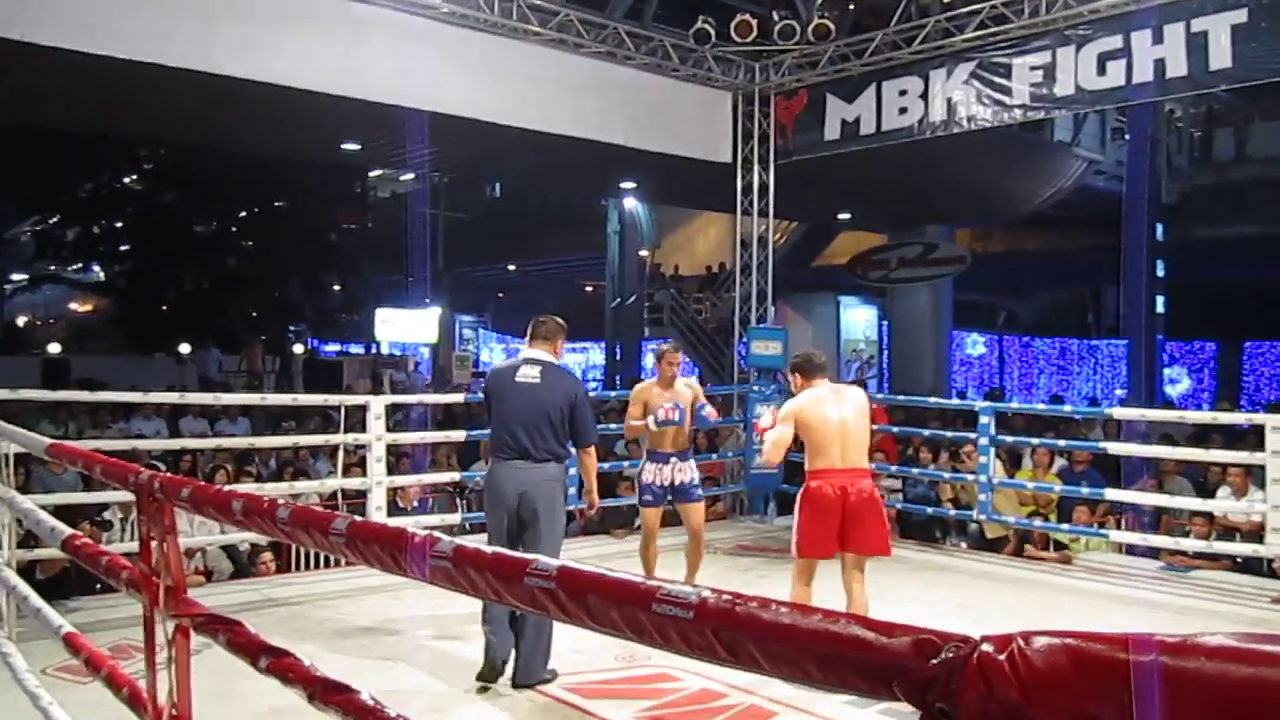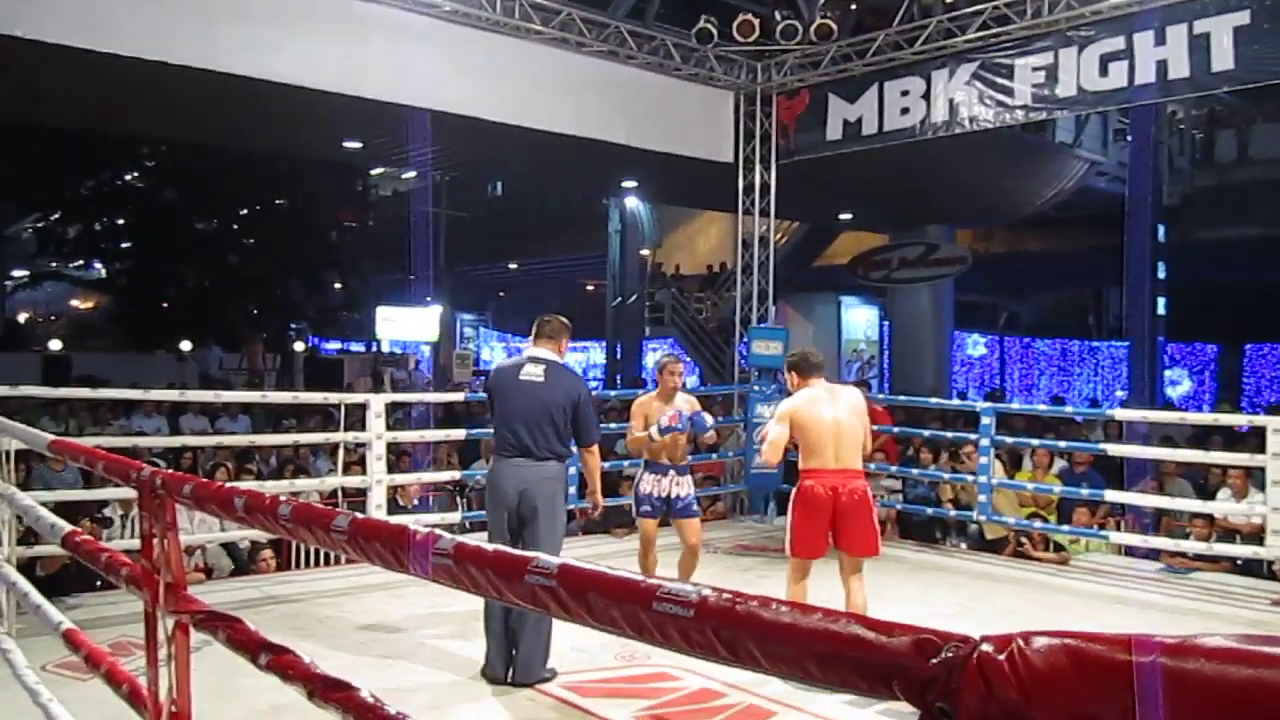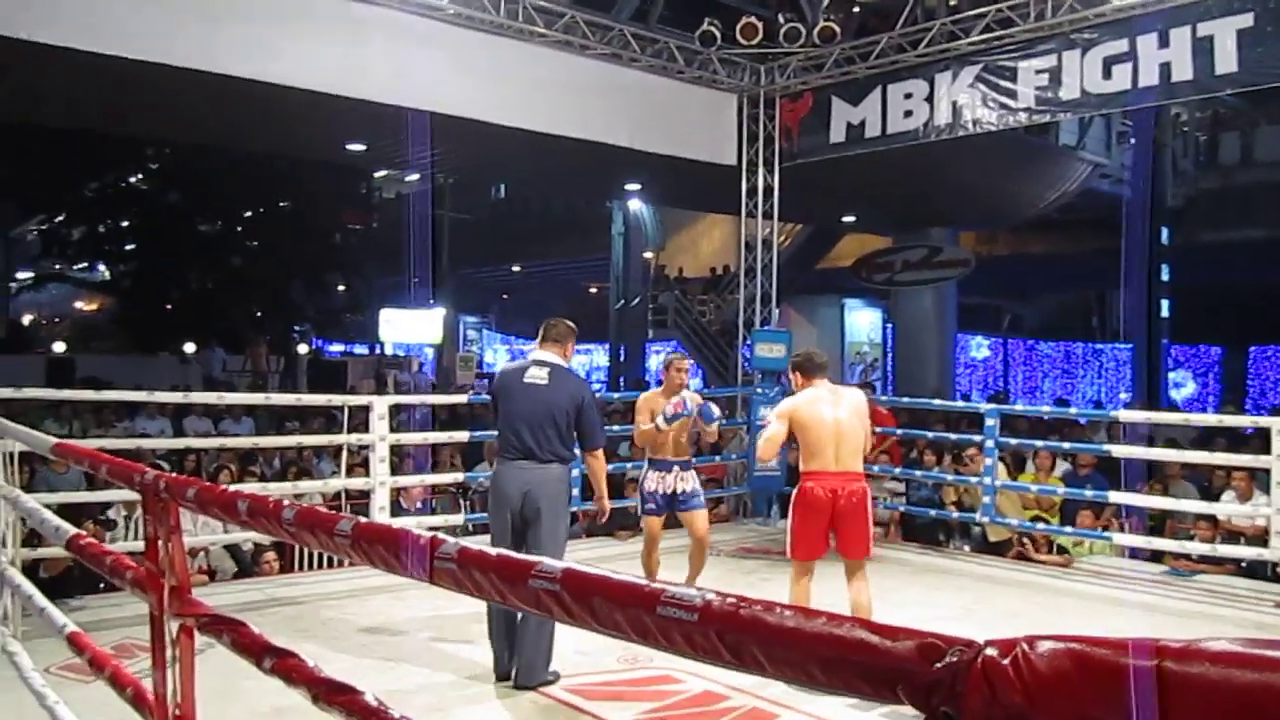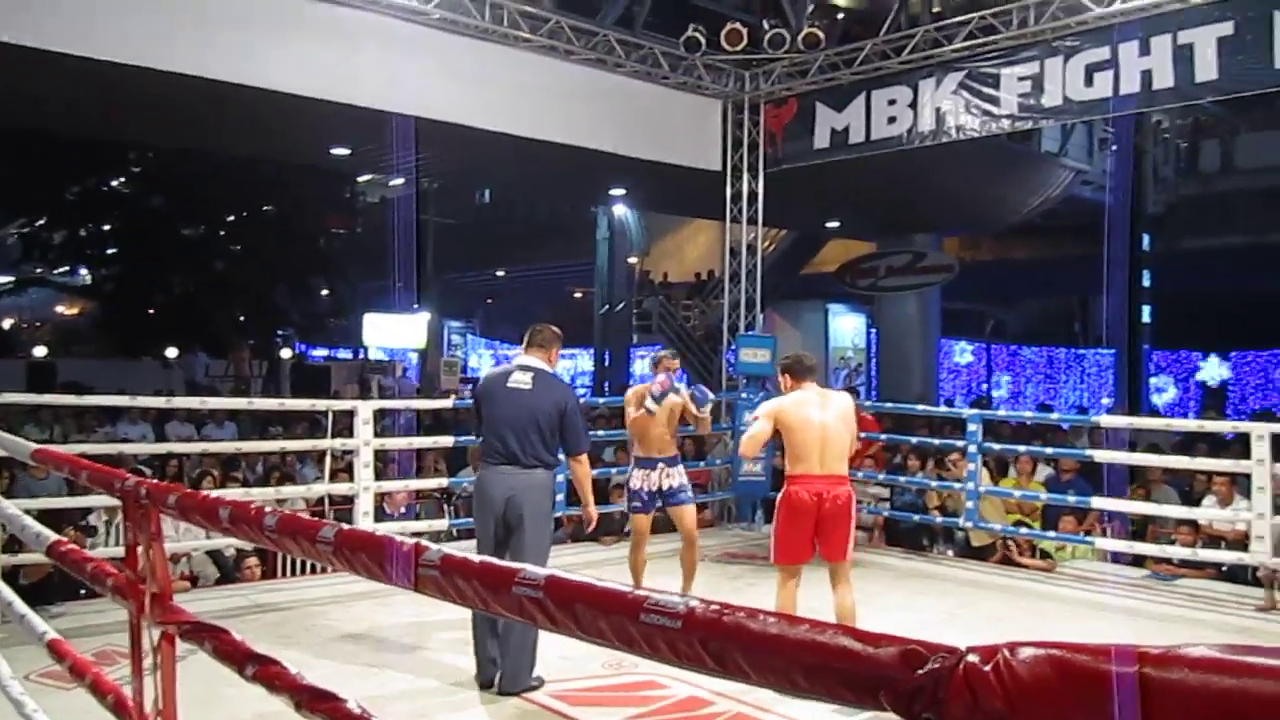
dt=0.1s
person 1, frame 1
left shoulder: (495, 377)
right shoulder: (569, 384)
right elbow: (585, 448)
right wrist: (591, 489)
left hip: (502, 476)
right hip: (545, 480)
left ankle: (495, 657)
right ankle: (530, 668)
person 1, frame 2
left shoulder: (499, 374)
right shoulder: (572, 384)
right elbow: (588, 447)
right wrist: (594, 489)
left hip: (503, 474)
right hip: (546, 479)
left ankle: (497, 661)
right ankle: (529, 667)
person 1, frame 3
left shoulder: (504, 377)
right shoulder: (577, 387)
right elbow: (592, 451)
right wrist: (601, 494)
left hip: (506, 476)
right hip: (550, 481)
left ankle: (502, 662)
right ankle: (531, 670)
person 1, frame 4
left shoulder: (488, 383)
right shoulder: (561, 392)
right elbow: (577, 456)
right wrist: (588, 502)
left hip: (490, 482)
right hip: (534, 487)
left ankle: (486, 668)
right ankle: (515, 675)
person 2, frame 1
left shoulder: (795, 406)
right shoulder: (858, 394)
left elbow: (772, 457)
left wrist: (769, 432)
left hip: (821, 488)
right hip: (862, 486)
left knee: (803, 574)
right knee: (854, 576)
person 2, frame 2
left shoulder: (790, 405)
right shoulder: (855, 395)
left elbow: (771, 458)
left wrist: (771, 435)
left hip: (813, 488)
right hip: (854, 487)
left knee: (798, 574)
right knee: (853, 575)
person 2, frame 3
left shoulder: (791, 405)
right shoulder: (858, 397)
left elbow: (764, 454)
left wrist: (773, 426)
left hip: (814, 489)
right hip: (854, 488)
left knee: (801, 575)
right knee: (856, 575)
person 2, frame 4
left shoulder: (778, 406)
right shoulder: (845, 400)
left elbow: (746, 450)
left wrist: (758, 422)
left hip: (799, 493)
right hip: (839, 492)
left knee: (788, 579)
right knee: (841, 579)
person 3, frame 1
left shoulder: (691, 388)
right shoulder: (643, 390)
left elbow: (706, 423)
right elbow: (628, 430)
left wrist: (709, 418)
right wrist: (654, 422)
left hip: (684, 465)
right hip: (655, 464)
left knee: (697, 532)
right knee: (649, 533)
left ankle: (689, 585)
person 3, frame 2
left shoulder: (690, 402)
right shoulder: (643, 404)
left elbow: (709, 439)
right elbow: (632, 444)
left wrist: (706, 431)
right wrist: (657, 431)
left hip: (681, 478)
right hip: (652, 477)
left knee: (693, 545)
right knee: (647, 542)
person 3, frame 3
left shoulder: (694, 398)
right shoulder: (648, 399)
left elbow: (711, 438)
right elbow: (639, 440)
left wrist: (711, 424)
right wrist: (664, 420)
left hip: (685, 473)
right hip: (656, 474)
left knee: (702, 538)
right knee: (651, 540)
left ankle: (689, 586)
person 3, frame 4
left shoulder: (681, 395)
right shoulder: (636, 393)
left elbow: (704, 430)
right elbow: (632, 428)
left wrist: (704, 409)
right wrist: (653, 401)
left hip: (673, 469)
right hip: (643, 470)
left knee: (691, 534)
right knee: (639, 538)
left ankle: (686, 592)
